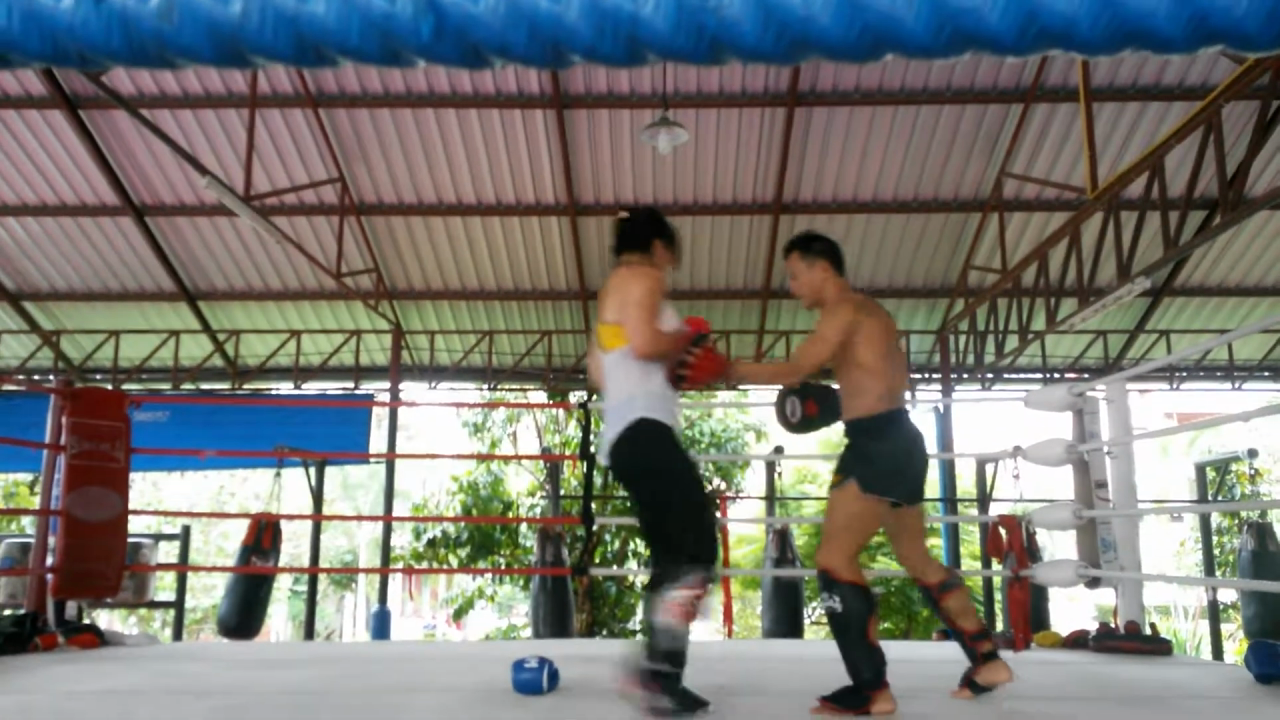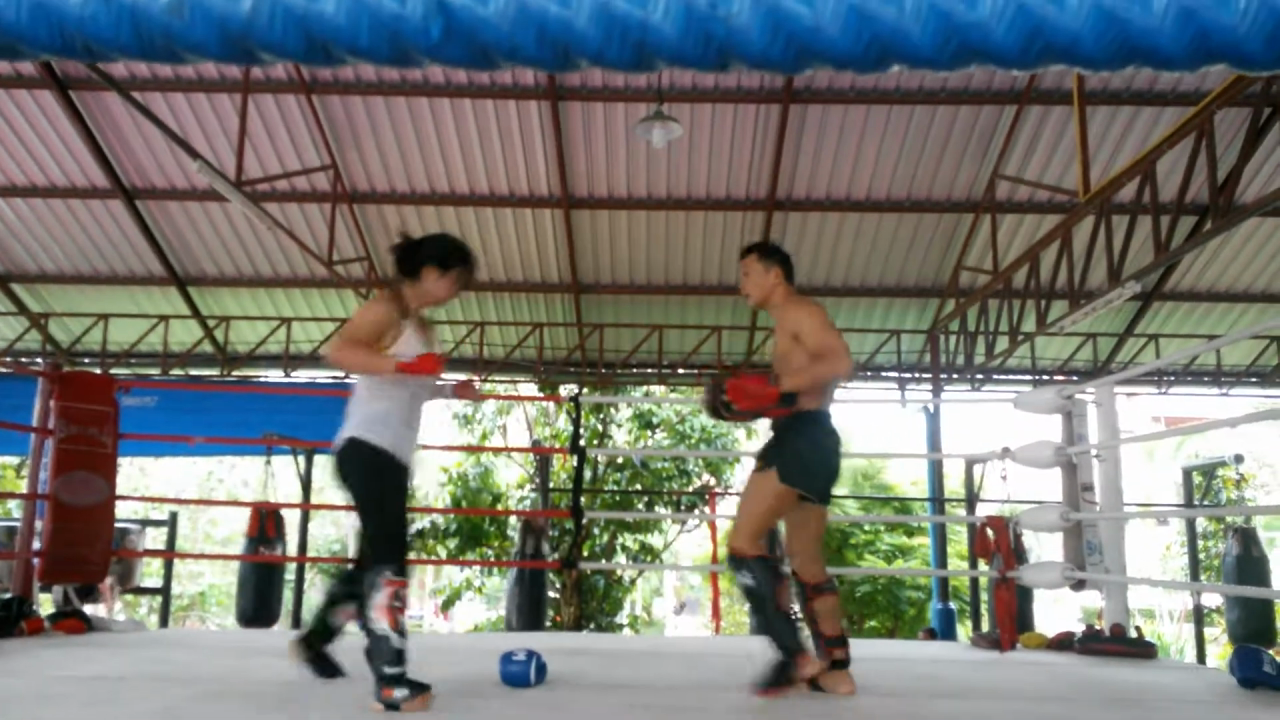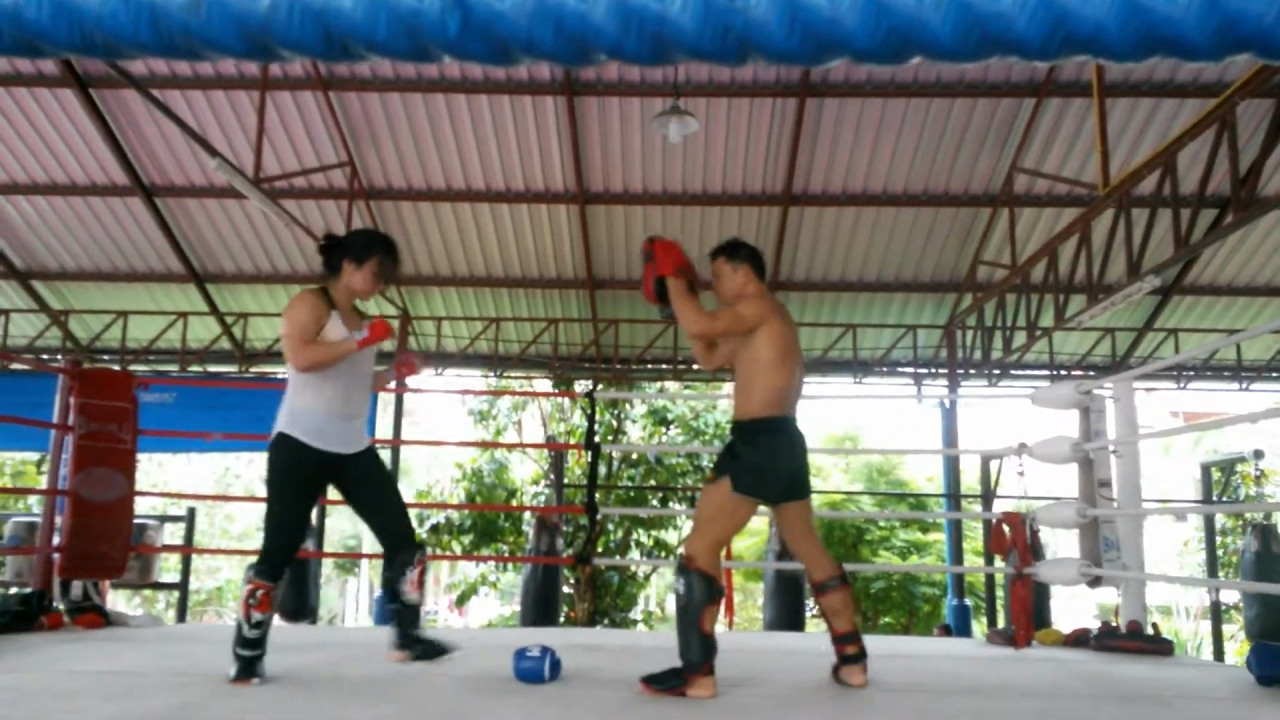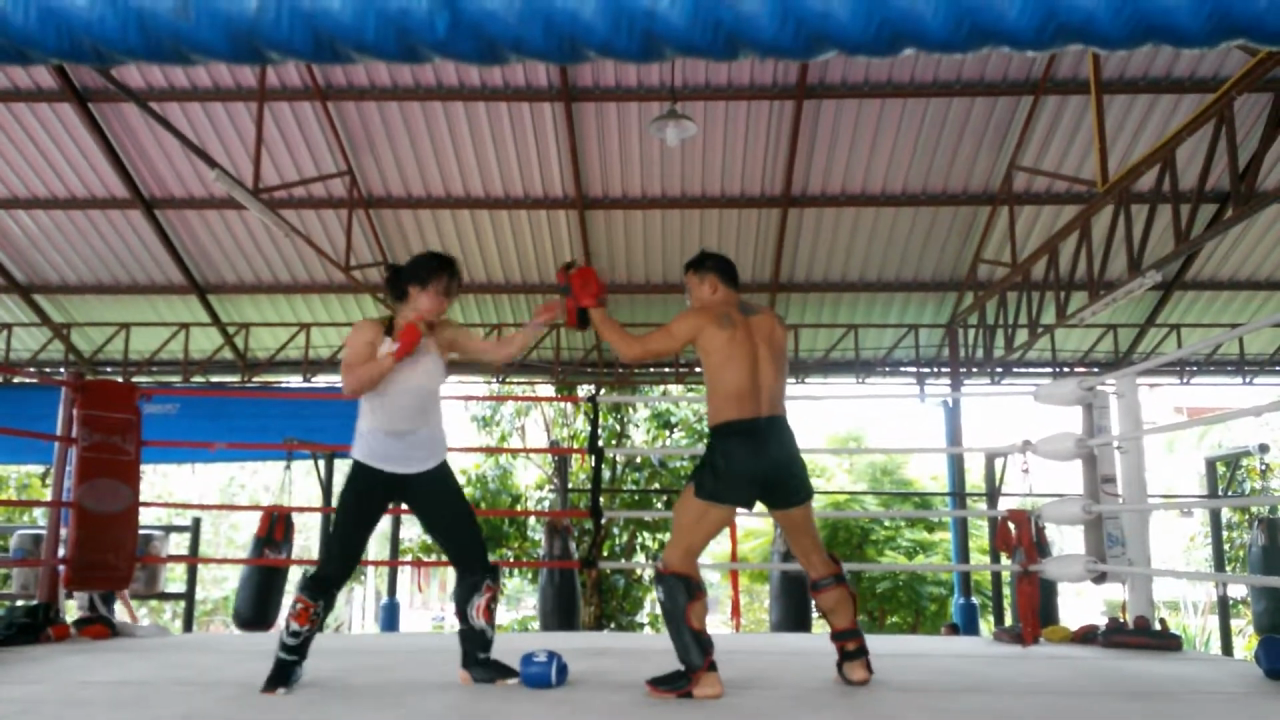
dt=0.7s
person 1, frame 1
left shoulder: (612, 293)
right shoulder: (641, 276)
right elbow: (644, 343)
left wrist: (672, 362)
right wrist: (686, 336)
left hip: (629, 437)
right hip: (645, 433)
left knee: (678, 557)
right knee: (696, 553)
right ankle: (656, 669)
person 1, frame 2
left shoulder: (420, 325)
right shoulder: (386, 308)
right elbow: (338, 351)
left wrist: (445, 388)
right wrist: (403, 365)
left hip: (392, 456)
right hip: (368, 451)
left knee: (378, 560)
right knee: (388, 558)
left ankle: (315, 639)
right ankle: (390, 679)
person 1, frame 3
left shoulder: (362, 321)
right shoulder: (309, 304)
right elbow: (301, 358)
left wrist: (396, 371)
right wrist: (363, 340)
left hip: (355, 450)
right hip: (301, 444)
left knee: (402, 538)
right knee: (279, 551)
left ankle: (407, 636)
right ankle: (246, 655)
person 1, frame 4
left shoulder: (441, 337)
right shoulder: (369, 331)
left elbow: (499, 352)
right elbow: (350, 384)
left wrist: (538, 323)
right wrist: (398, 350)
left hip: (426, 470)
right hip: (372, 467)
left knee: (474, 561)
right knee: (334, 564)
left ankle: (477, 660)
right ankle: (287, 662)
person 2, frame 1
left shoulder: (844, 314)
right shoulder: (868, 312)
left elbow: (795, 369)
left wrist: (725, 369)
right wrist: (838, 401)
left hip: (879, 445)
right hip: (899, 441)
left knee: (833, 562)
right knee: (917, 559)
right ankle: (986, 660)
person 2, frame 2
left shoulder: (801, 311)
right shoulder: (792, 322)
left elbow: (842, 362)
left wrist: (777, 388)
right wrist: (759, 399)
left hip: (802, 439)
right hip: (810, 442)
left knee: (743, 542)
right knee: (806, 561)
left ankle: (793, 651)
right ankle: (835, 666)
person 2, frame 3
left shoulder: (758, 305)
right shoulder: (766, 320)
left elbow: (700, 327)
right elbow: (709, 358)
left wrist: (671, 278)
right wrist: (680, 301)
left hip: (758, 444)
right hip: (785, 444)
left knee: (700, 549)
right knee: (813, 554)
left ankle: (697, 672)
right ankle: (852, 660)
person 2, frame 4
left shoulder: (703, 319)
right shoulder: (773, 323)
left elbow: (631, 350)
left wrist: (593, 307)
left hip: (733, 449)
right hip: (778, 444)
left knee: (677, 558)
right knee: (814, 554)
left ankle: (701, 672)
right ankle: (854, 658)
